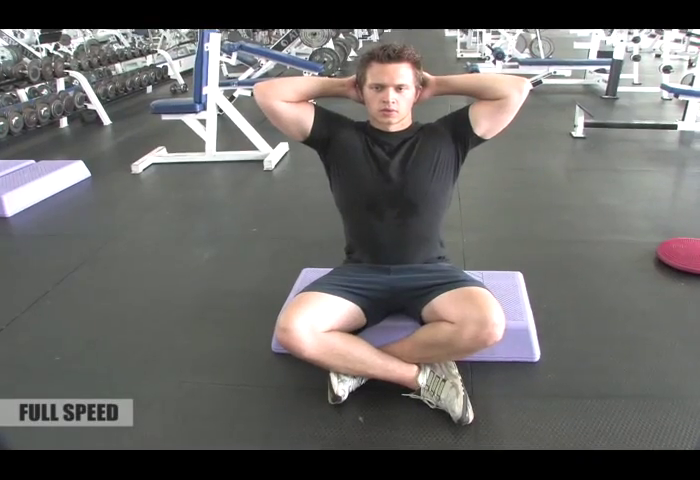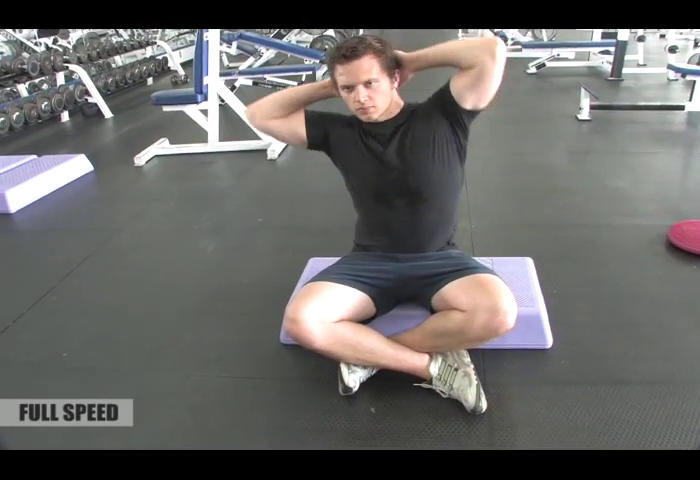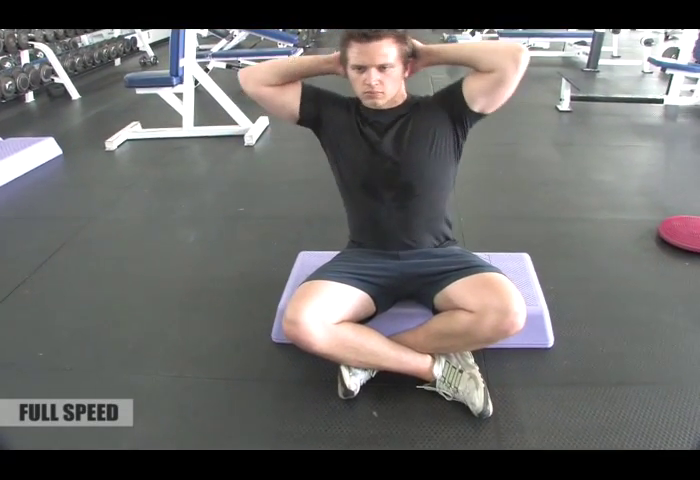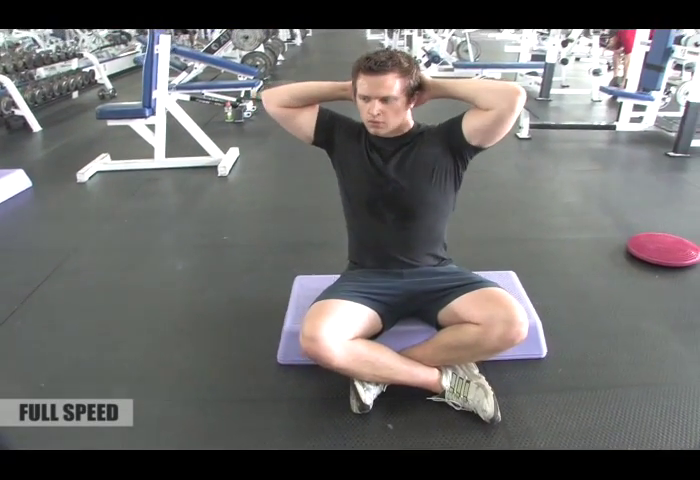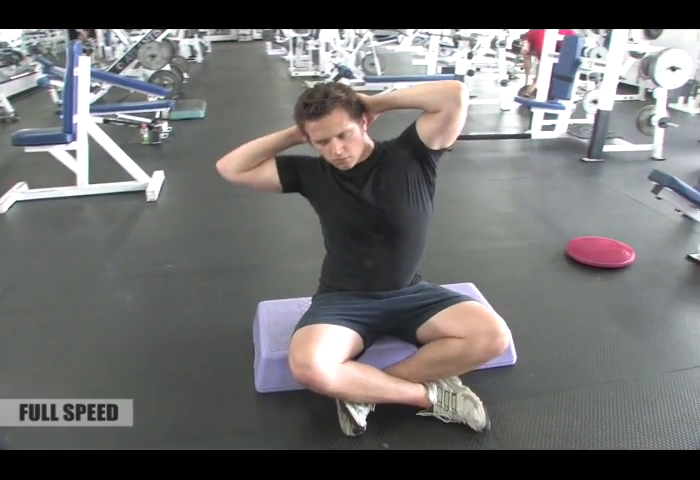
dt=1s
person 1, frame 1
left shoulder: (446, 137)
right shoulder: (338, 136)
left elbow: (516, 89)
right elbow: (266, 94)
left wrist: (439, 84)
right wrist: (339, 85)
left hip: (428, 272)
right hip: (359, 274)
left knee: (487, 323)
right knee: (292, 330)
left ankle: (355, 363)
right ankle: (421, 377)
person 1, frame 2
left shoulder: (441, 117)
right shoulder: (338, 132)
left elbow: (492, 52)
right elbow: (259, 115)
left wrist: (414, 60)
right wrist: (326, 87)
left hip: (438, 259)
right hip: (370, 261)
left knee: (499, 312)
right knee: (301, 321)
left ankle: (365, 352)
right ankle: (432, 365)
person 1, frame 3
left shoulder: (444, 112)
right shoulder: (332, 114)
left elbow: (513, 59)
right elbow: (252, 80)
left wrist: (430, 53)
right wrist: (329, 62)
left hip: (436, 256)
right hip: (366, 258)
left knee: (507, 313)
right knee: (300, 323)
left ankle: (365, 353)
right ankle: (435, 367)
person 1, frame 4
left shoulder: (445, 142)
right shoulder: (343, 137)
left elbow: (511, 99)
right elbow: (273, 100)
left wrist: (436, 86)
right wrist: (343, 90)
left hip: (435, 274)
right hip: (367, 278)
left knee: (511, 324)
right knee: (317, 340)
left ankle: (374, 368)
right ankle: (443, 380)
person 1, frame 5
left shoulder: (410, 155)
right shoulder: (310, 172)
left elbow: (456, 96)
right elbow: (230, 168)
left wrist: (381, 101)
right wrist: (292, 135)
left hip: (409, 293)
right hip: (343, 299)
left knee: (492, 336)
right knee: (308, 366)
left ankle: (362, 389)
right ankle: (428, 394)
